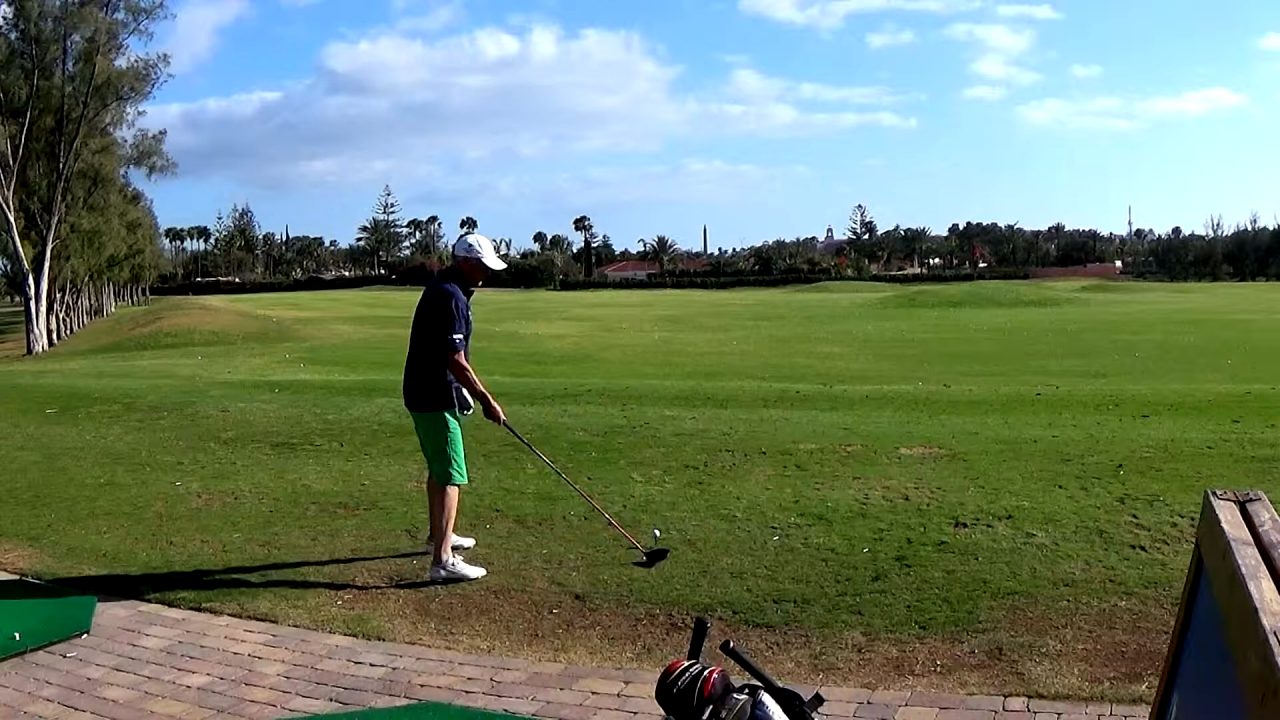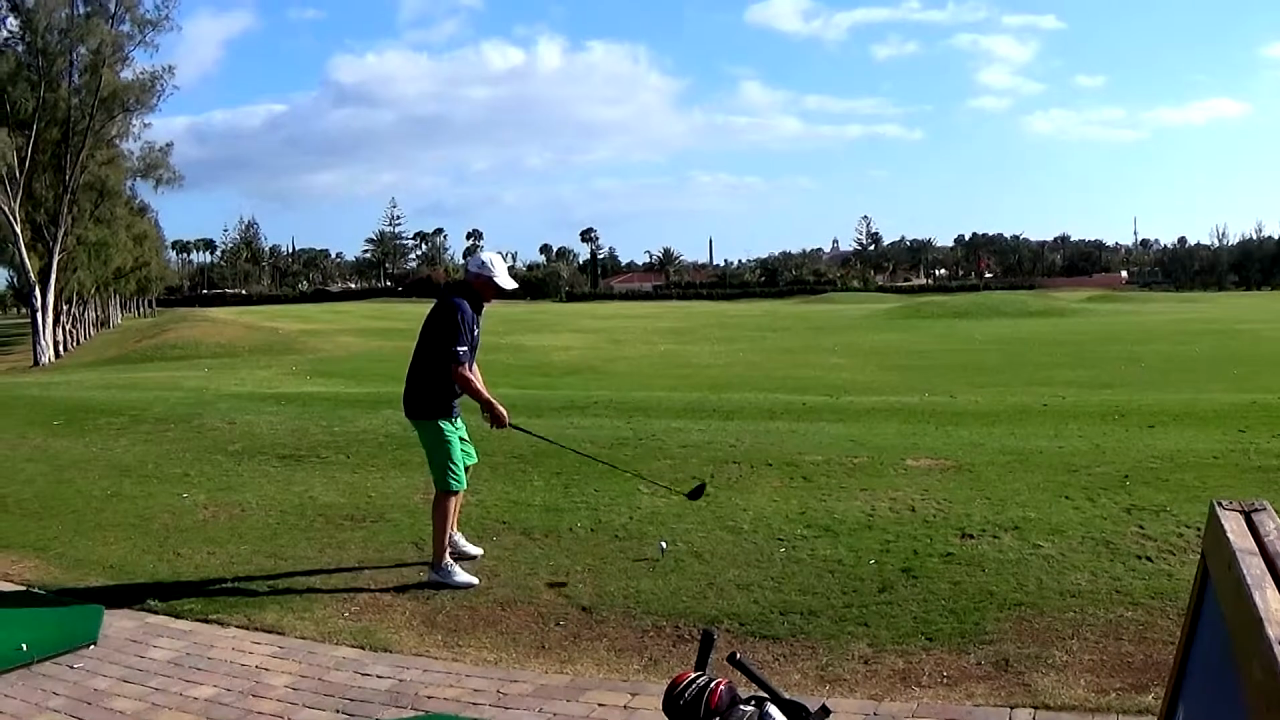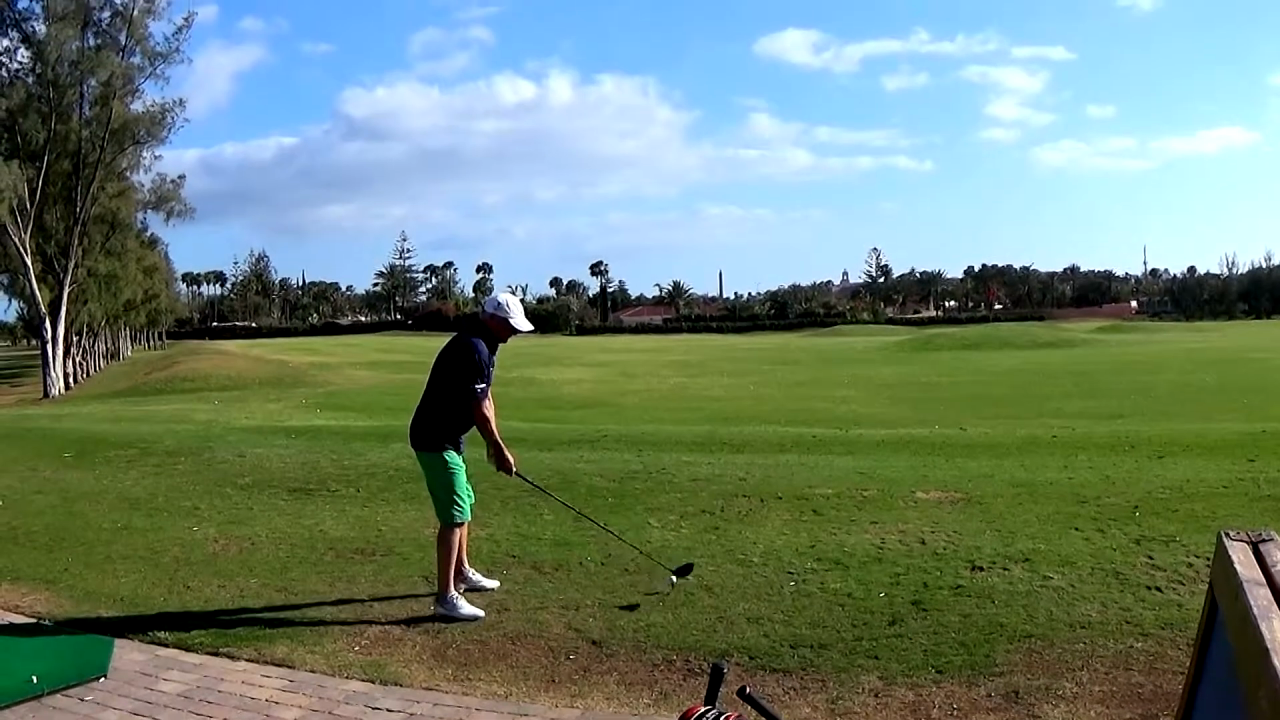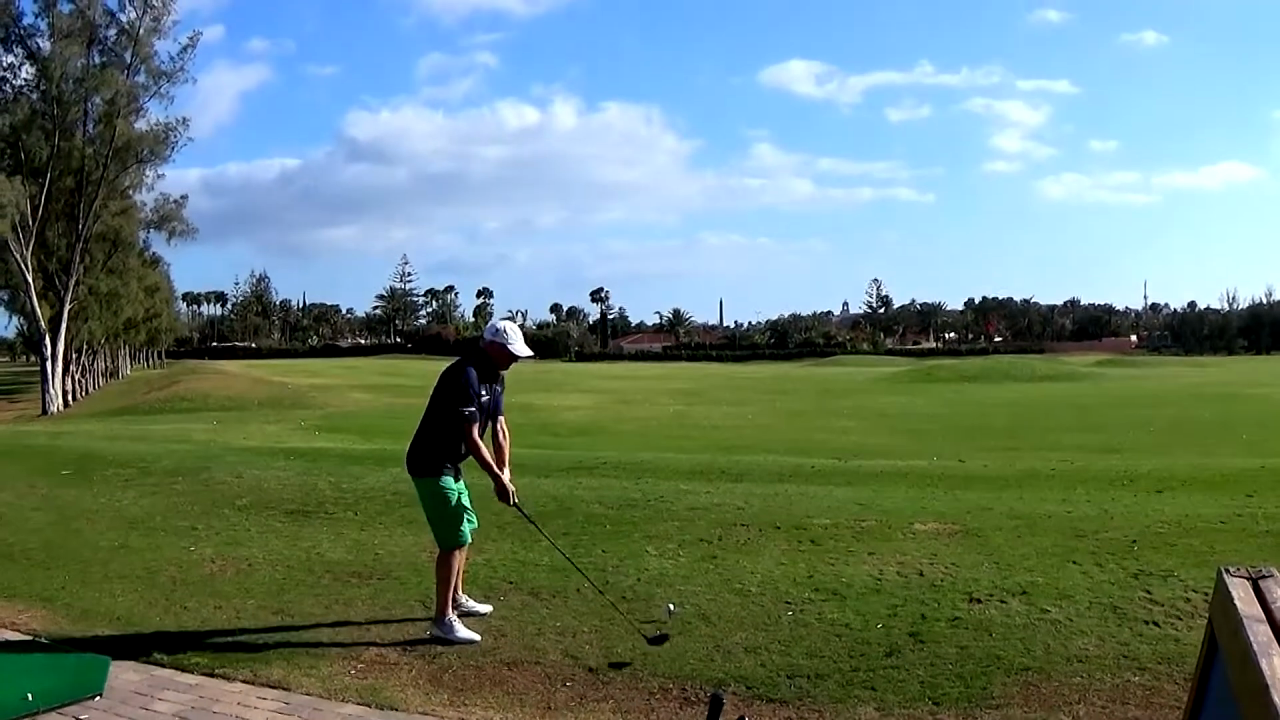
dt=0.7s
person 1, frame 1
left shoulder: (443, 288)
right shoulder: (451, 297)
right elbow: (456, 361)
left wrist: (461, 390)
right wrist: (487, 400)
left hip: (422, 392)
right hip: (434, 397)
left knee: (439, 468)
right knee: (451, 475)
left ankle: (439, 536)
right ankle: (443, 559)
person 1, frame 2
left shoulder: (468, 306)
right shoulder: (456, 310)
left elbow: (469, 362)
right elbow: (460, 373)
left wrist: (488, 401)
right wrist: (492, 406)
left hip: (441, 403)
right hip: (430, 406)
left knee: (465, 462)
right knee: (451, 482)
left ankle: (451, 538)
right ankle: (441, 564)
person 1, frame 3
left shoulder: (482, 344)
right shoulder: (472, 349)
left elbow: (485, 399)
right elbow: (479, 411)
left wrist: (494, 446)
right wrist: (501, 450)
left hip: (447, 436)
right hip: (435, 439)
left knee: (463, 506)
right knee: (454, 515)
left ankle: (462, 572)
right ankle: (446, 596)
person 1, frame 4
left shoulder: (496, 379)
right shoulder: (465, 375)
left elbow: (499, 426)
right elbow: (469, 435)
left wrist: (505, 469)
right wrist: (497, 476)
left hip: (450, 465)
right hip: (430, 465)
left knee: (465, 529)
right knee: (454, 538)
left ankle: (456, 598)
right ankle: (443, 618)
